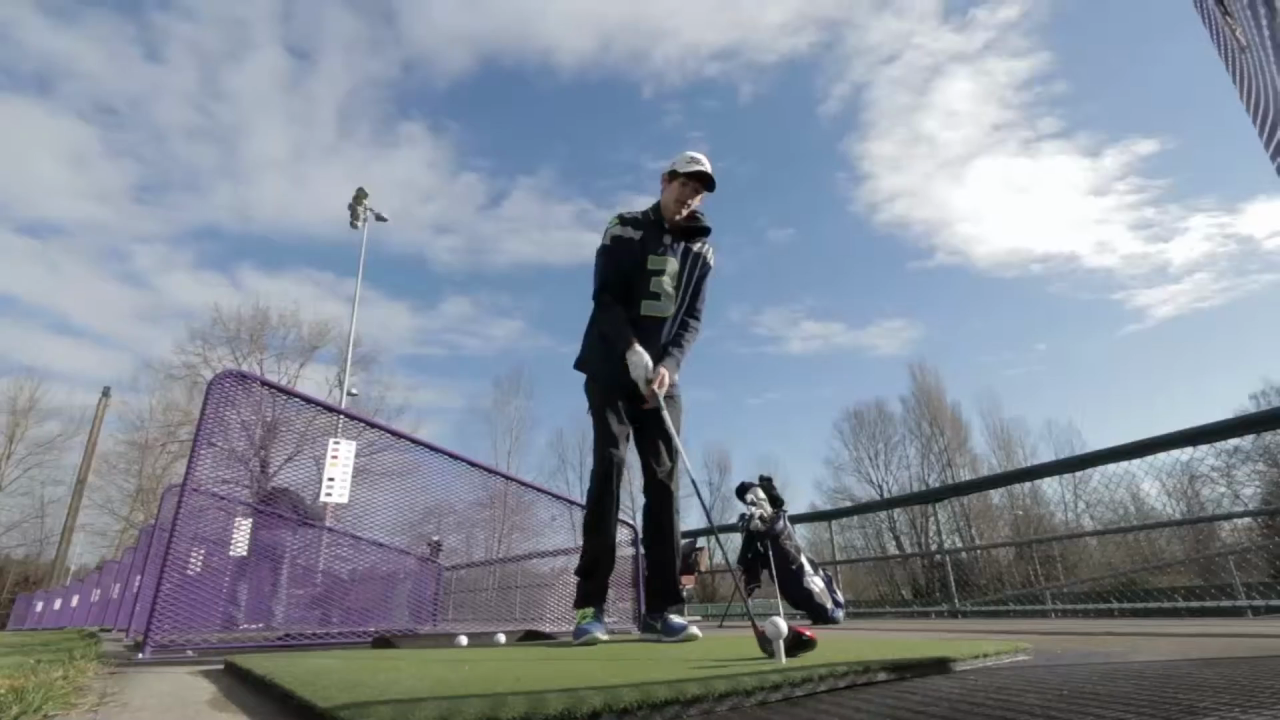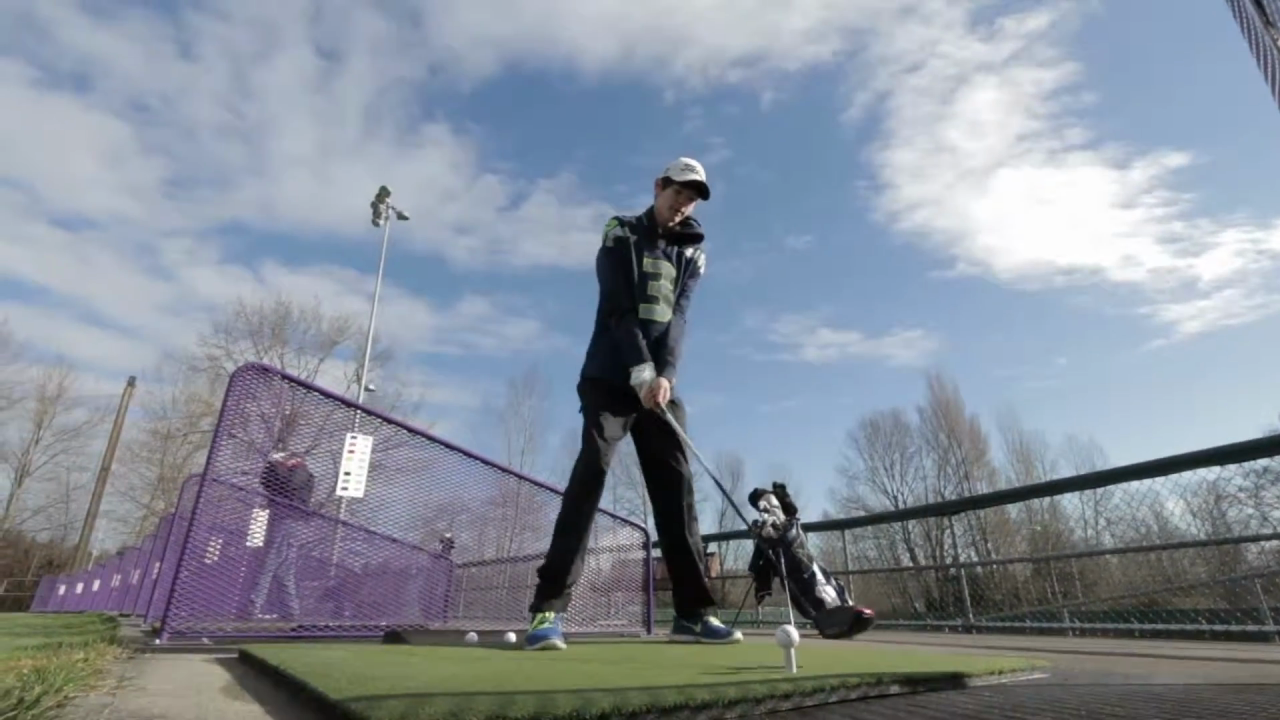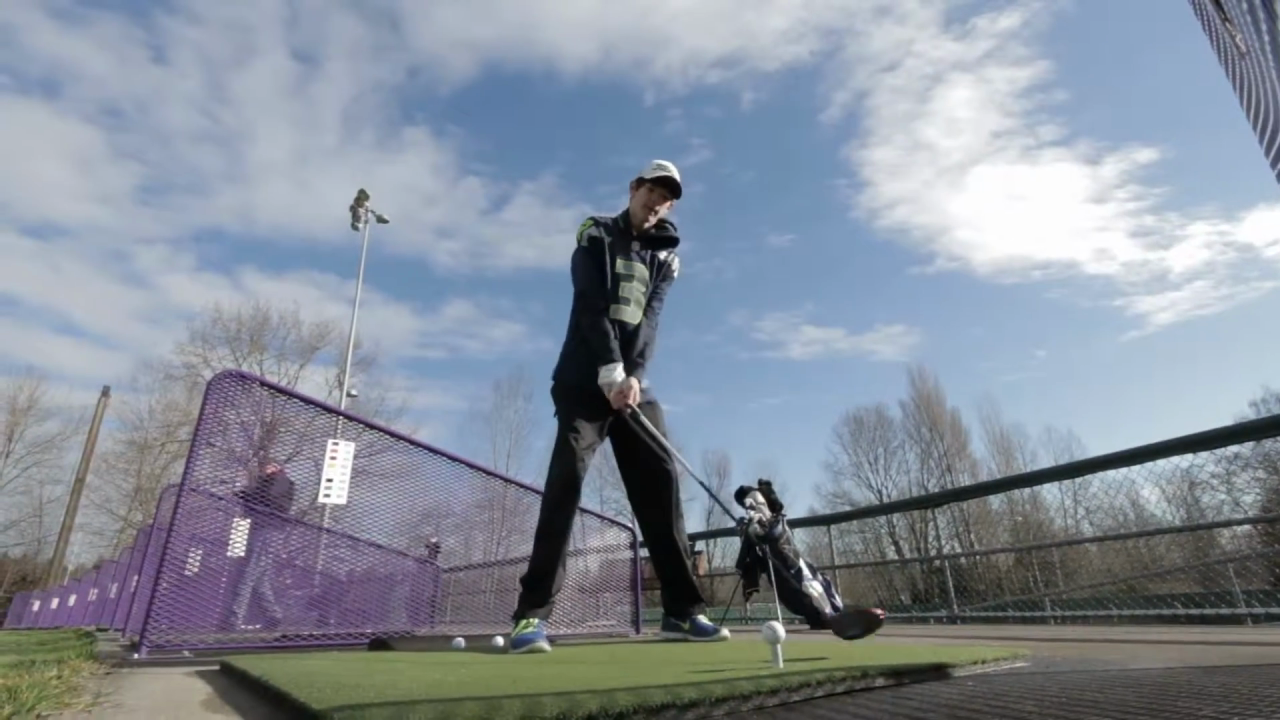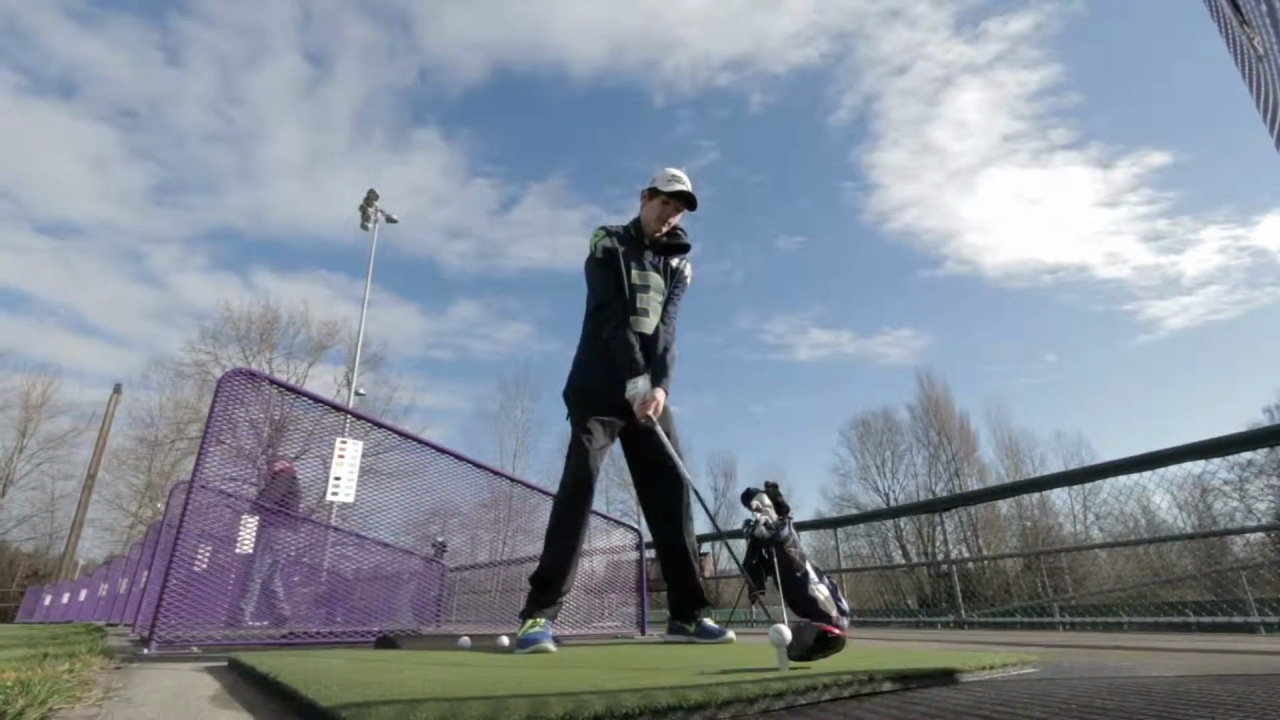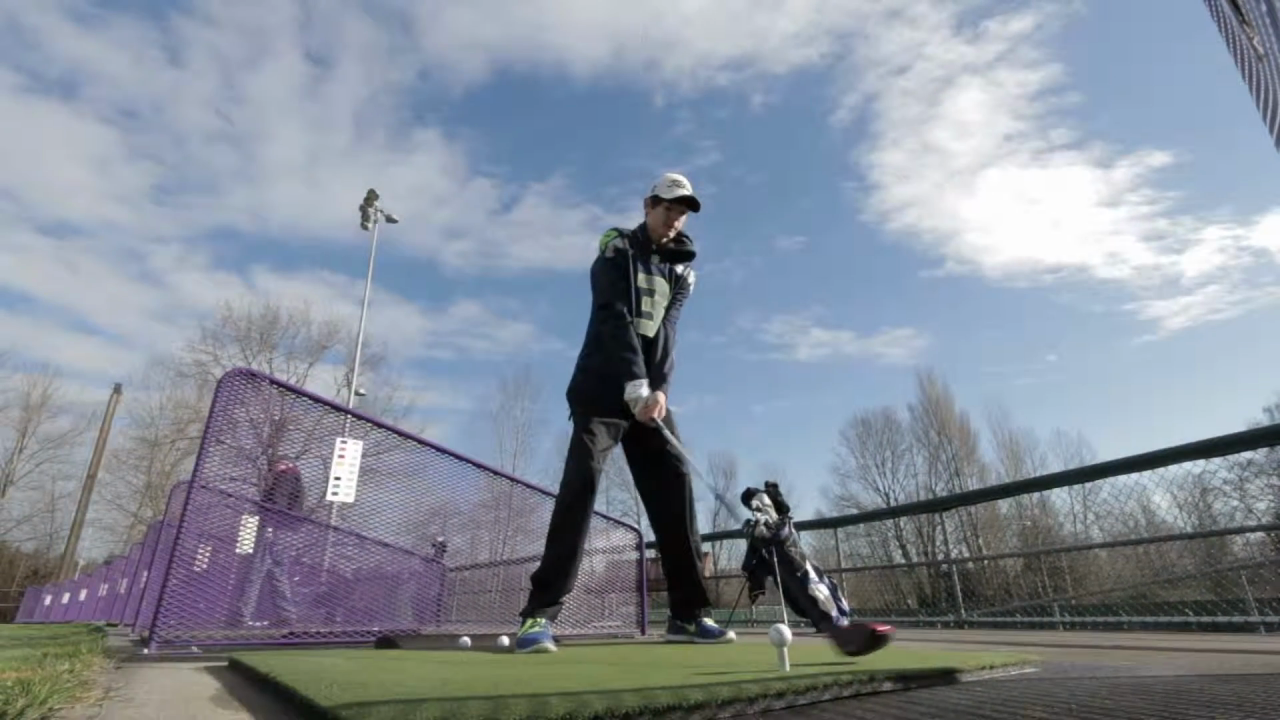
dt=1s
person 1, frame 1
left shoulder: (700, 250)
right shoulder: (625, 230)
left elbow: (691, 318)
right elbow: (605, 298)
left wrist: (668, 365)
right wrist: (633, 352)
left hip: (662, 379)
right hip: (612, 372)
left knee: (663, 482)
right knee: (608, 466)
left ankle: (660, 608)
right ankle: (590, 604)
person 1, frame 2
left shoulder: (692, 253)
right shoulder: (621, 234)
left elbow: (677, 317)
right elbow: (617, 307)
left wrist: (664, 375)
right wrist: (640, 370)
left hip: (660, 383)
right hip: (611, 378)
left knee: (675, 486)
right knee: (592, 469)
left ankle: (692, 610)
right ankle: (550, 606)
person 1, frame 3
left shoulder: (666, 256)
right shoulder: (596, 235)
left elbow: (649, 318)
right elbow: (592, 307)
left wrist: (635, 376)
right wrist: (610, 370)
left hip: (635, 385)
right hip: (584, 382)
left knee: (660, 484)
right knee: (567, 478)
left ankle: (681, 609)
right ankle: (532, 614)
person 1, frame 4
left shoulder: (677, 262)
right shoulder: (608, 244)
left elbow: (664, 326)
right elbow: (612, 318)
left wrist: (660, 385)
right wrist: (637, 380)
left hip: (649, 390)
right hip: (598, 386)
left knee: (671, 489)
right knee: (581, 477)
left ankle: (687, 613)
right ankle: (539, 613)
person 1, frame 5
left shoulder: (682, 268)
right shoulder: (617, 248)
left elbow: (665, 330)
right elbow: (617, 320)
left wrist: (659, 389)
right wrist: (635, 386)
left hip: (650, 393)
right hip: (602, 390)
left knee: (676, 489)
right knee: (582, 483)
left ankle: (688, 613)
right ankle: (540, 613)
